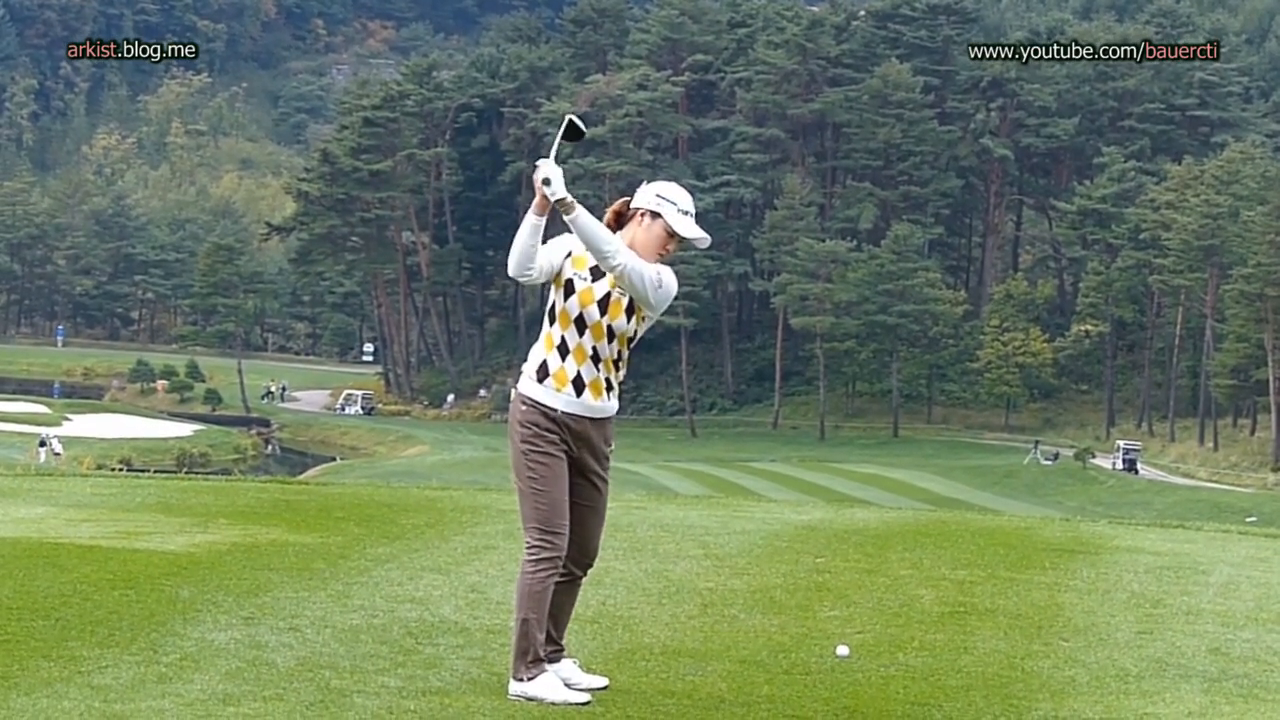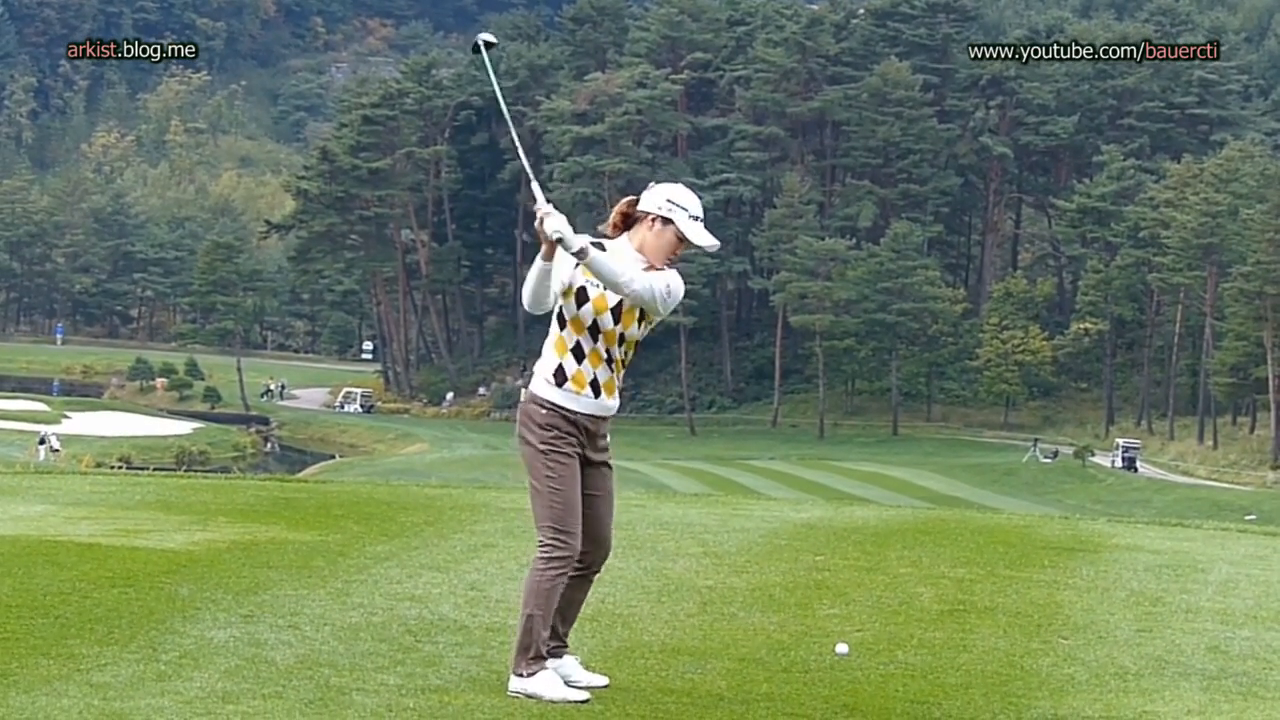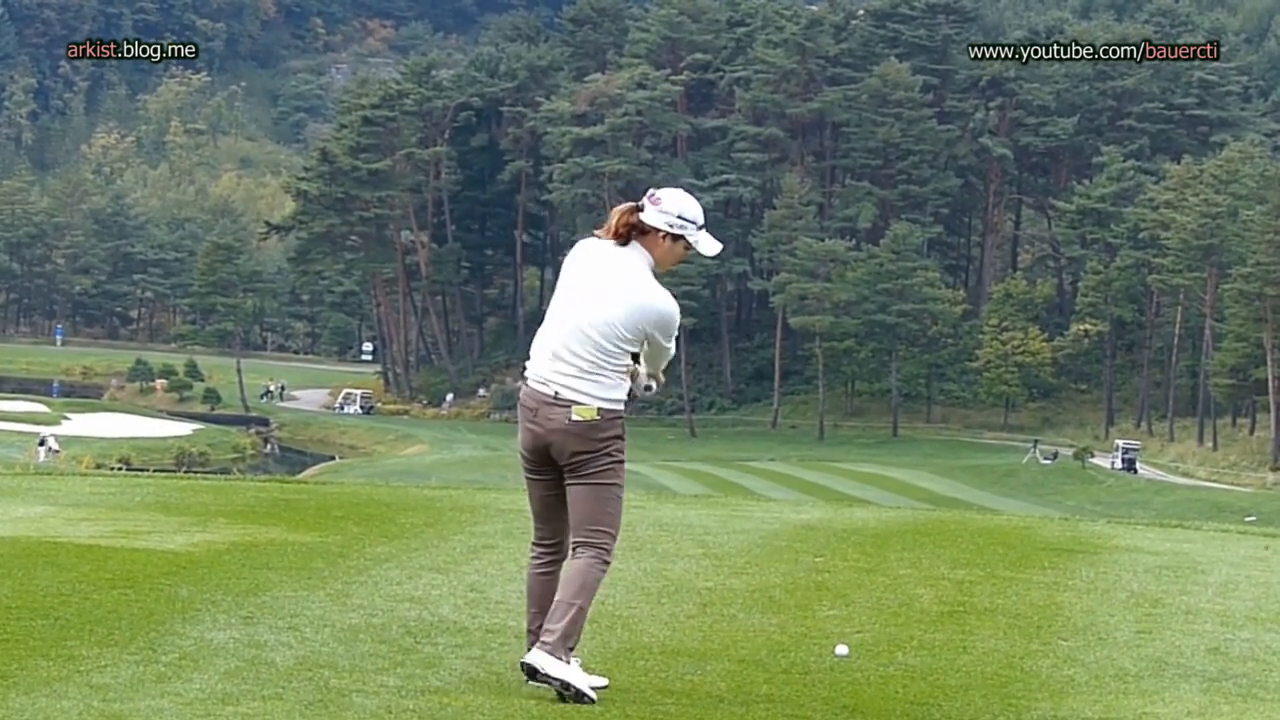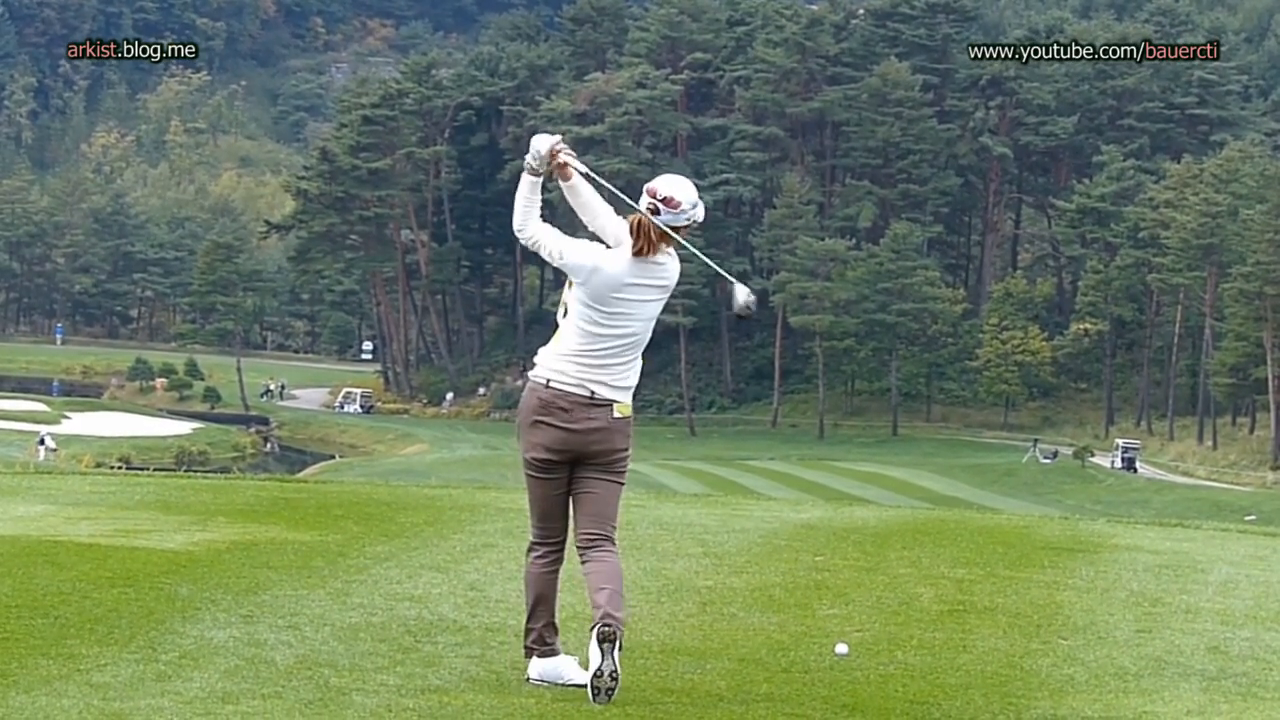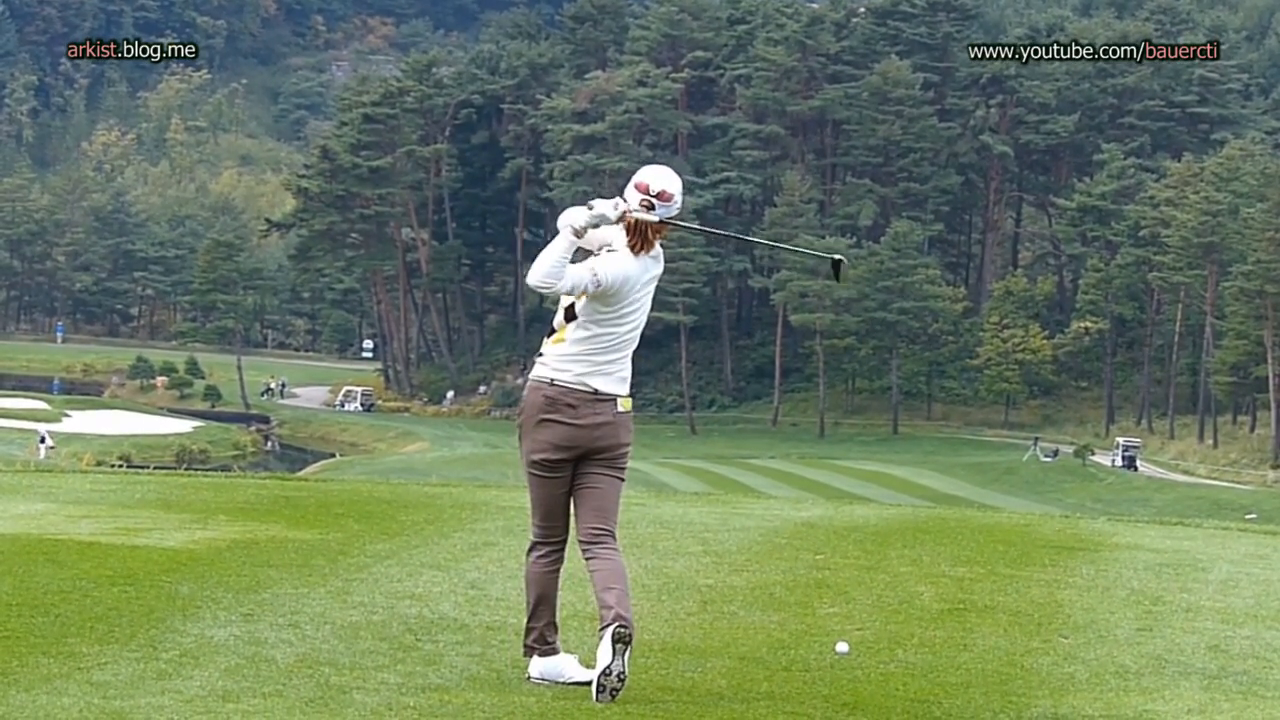
dt=0.3s
person 1, frame 1
left shoulder: (661, 284)
right shoulder: (568, 250)
left elbow: (617, 264)
right elbow: (520, 270)
left wrist: (568, 205)
right wrist: (541, 207)
left hip: (596, 428)
right hip: (541, 415)
left knee: (581, 553)
right knee: (547, 546)
left ankle: (551, 657)
right ankle: (527, 672)
person 1, frame 2
left shoulder: (667, 286)
right shoulder: (577, 256)
left elbow: (630, 284)
right elbow: (534, 301)
left wrist: (575, 243)
right wrist: (548, 249)
left hip: (594, 424)
right hip: (551, 414)
left knee: (594, 547)
right knee: (561, 545)
left ankle: (552, 654)
right ankle: (528, 669)
person 1, frame 3
left shoulder: (584, 255)
right shoulder: (659, 302)
right elbow: (660, 355)
right wrist: (652, 363)
left hip: (537, 406)
right hip: (591, 425)
left knee: (548, 541)
right knee: (593, 547)
left ankle: (544, 652)
right ankle: (553, 647)
person 1, frame 4
left shoulder: (595, 263)
right shoulder: (668, 270)
left elbow: (526, 228)
right elbow: (614, 230)
left wrist: (537, 168)
right wrist: (568, 174)
left hip: (546, 407)
right hip: (608, 422)
left knee: (546, 542)
right knee: (598, 542)
left ankle: (542, 654)
right ankle: (607, 626)
person 1, frame 5
left shoulder: (616, 269)
right shoulder: (649, 257)
left elbow: (541, 280)
right elbow: (568, 223)
left wrist: (591, 220)
left hip: (552, 404)
right hip: (609, 414)
left knee: (548, 538)
right knee: (599, 537)
left ankle: (543, 653)
right ankle: (616, 626)
